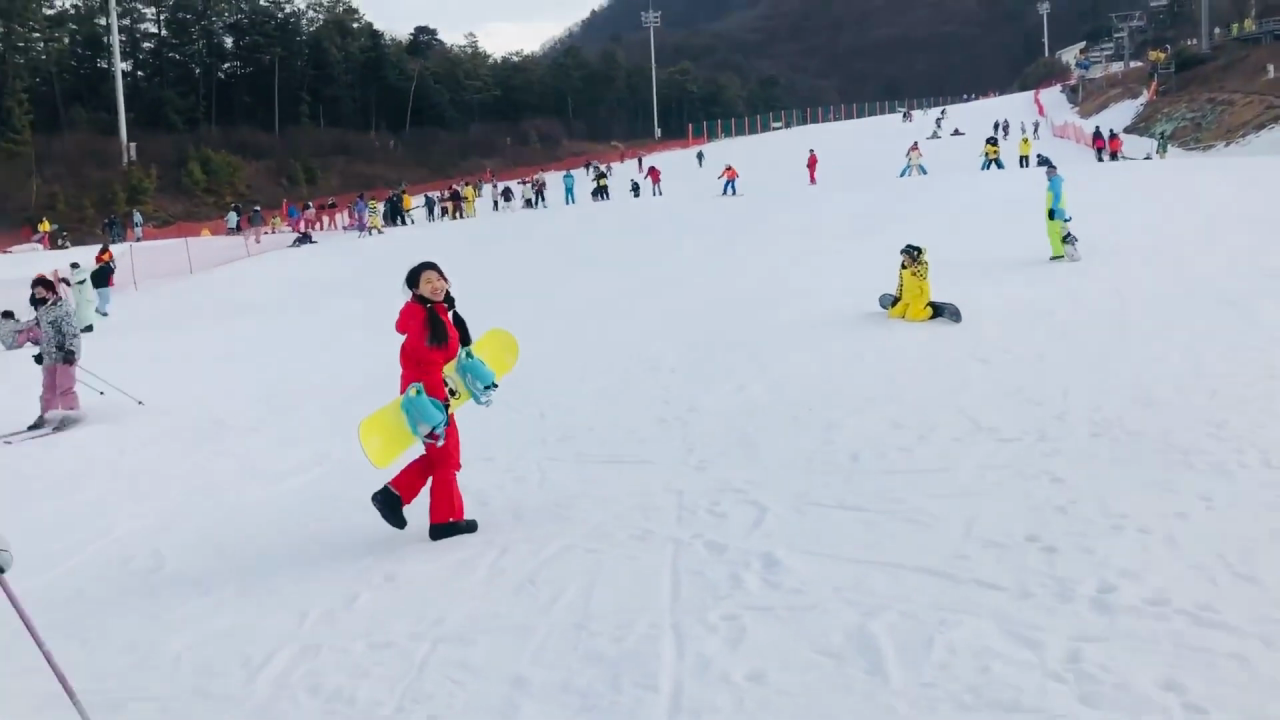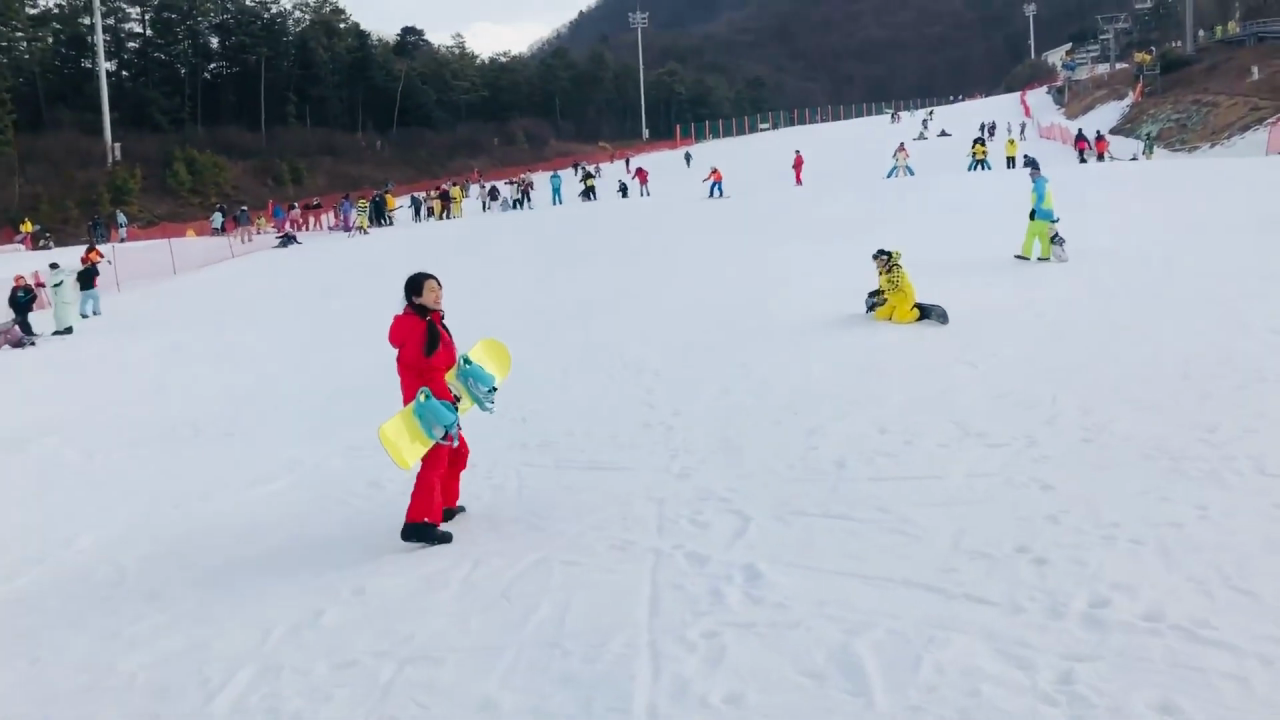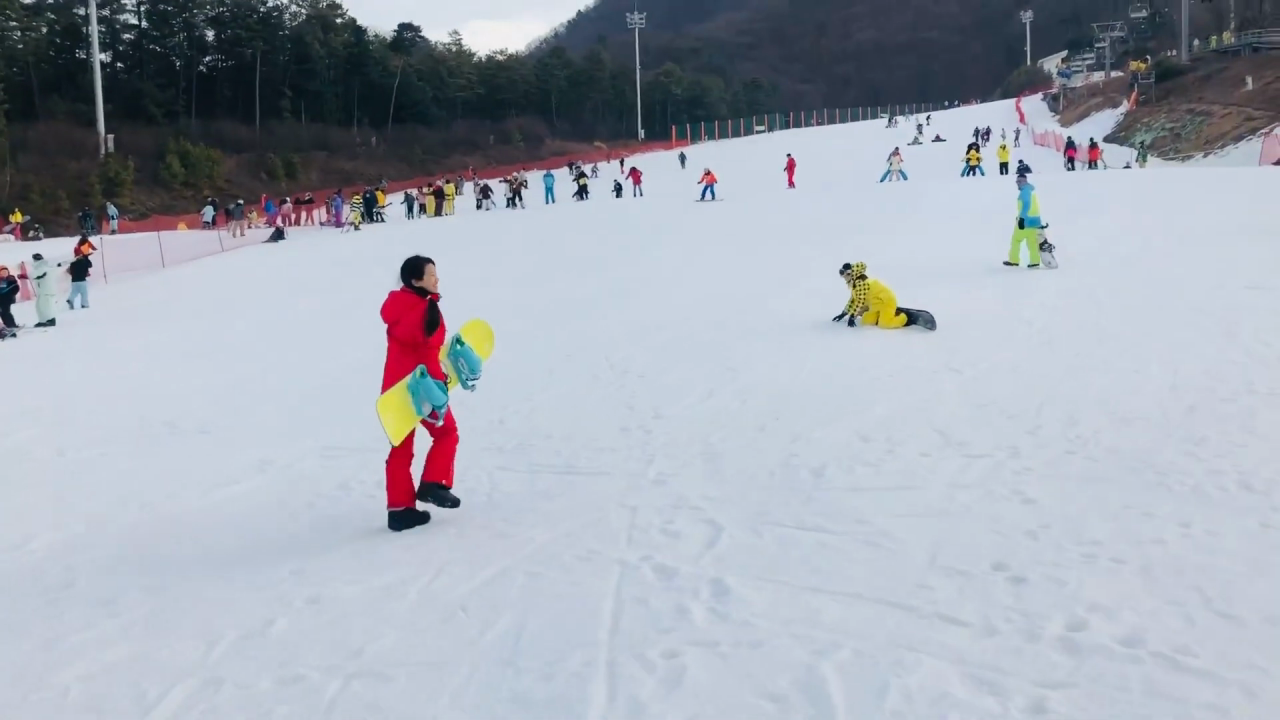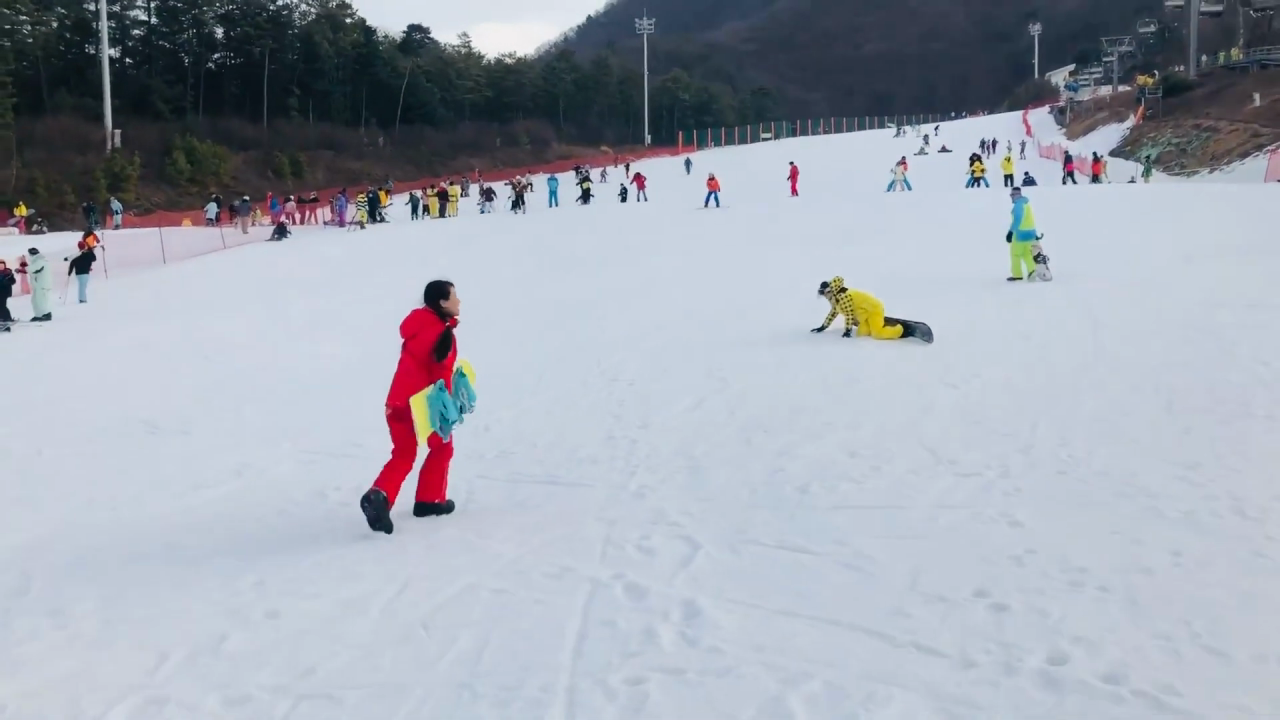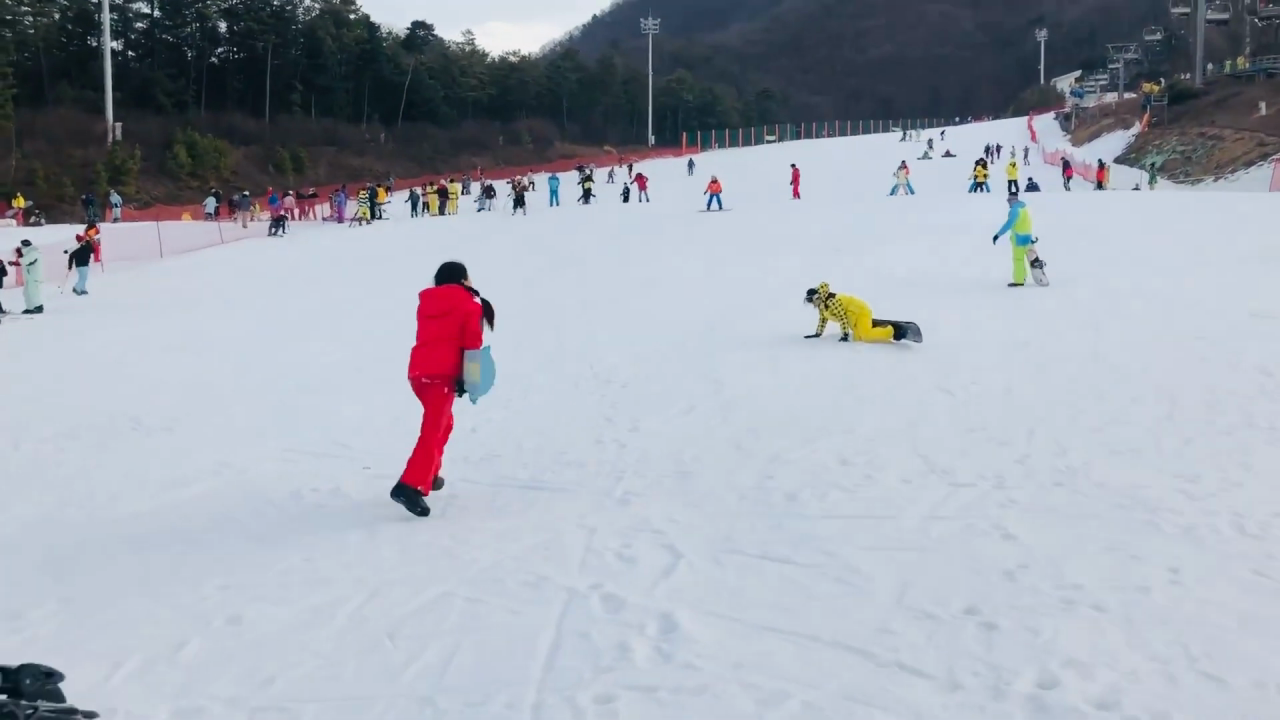
dt=0.3s
person 1, frame 1
left shoulder: (440, 313)
right shoulder: (425, 318)
left elbow: (448, 356)
right elbow: (428, 363)
right wrist: (440, 398)
left hip: (430, 395)
right hip: (428, 398)
left knee: (437, 454)
right knee: (446, 459)
left ankle: (393, 495)
right ankle: (445, 521)
person 1, frame 2
left shoulder: (421, 324)
right shoulder: (425, 328)
right elbow: (433, 372)
right wrist: (447, 403)
left knee: (457, 451)
right knee: (435, 464)
left ankle: (443, 506)
right ankle: (419, 523)
person 1, frame 3
left shoulder: (400, 305)
right shoulder: (425, 309)
right elbow: (428, 350)
left wrist: (443, 369)
right wrist: (438, 382)
left hip: (394, 386)
left knee: (401, 448)
right knee: (446, 432)
left ankle: (400, 509)
right ankle: (433, 485)
person 1, frame 4
left shoulder: (419, 326)
right shoulder: (442, 332)
right elbow: (442, 371)
left hip: (396, 401)
left knee: (403, 456)
right knee: (442, 448)
left ankle: (378, 497)
right ankle: (429, 500)
person 1, frame 5
left shoulder: (426, 302)
right shoulder: (469, 305)
right elbow: (471, 344)
left hip: (418, 372)
right hip: (442, 375)
left knee: (440, 423)
right knee: (432, 433)
left ankle: (430, 476)
right ankle: (410, 487)
